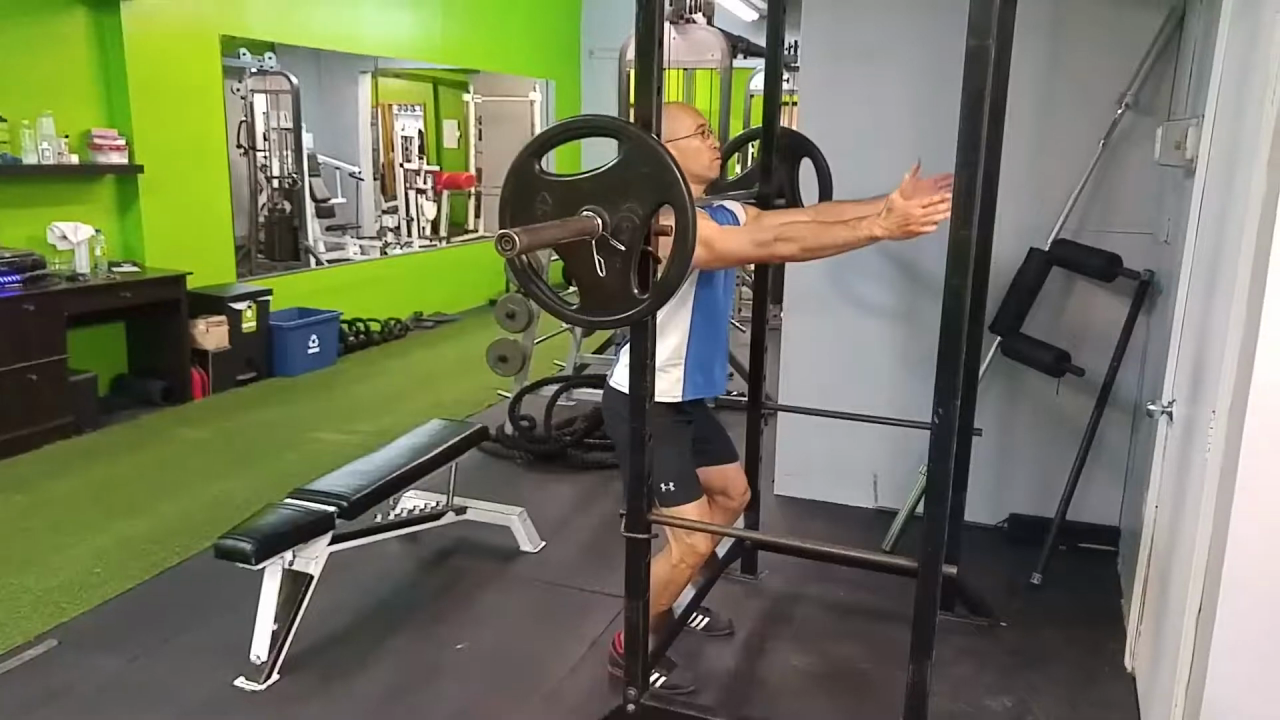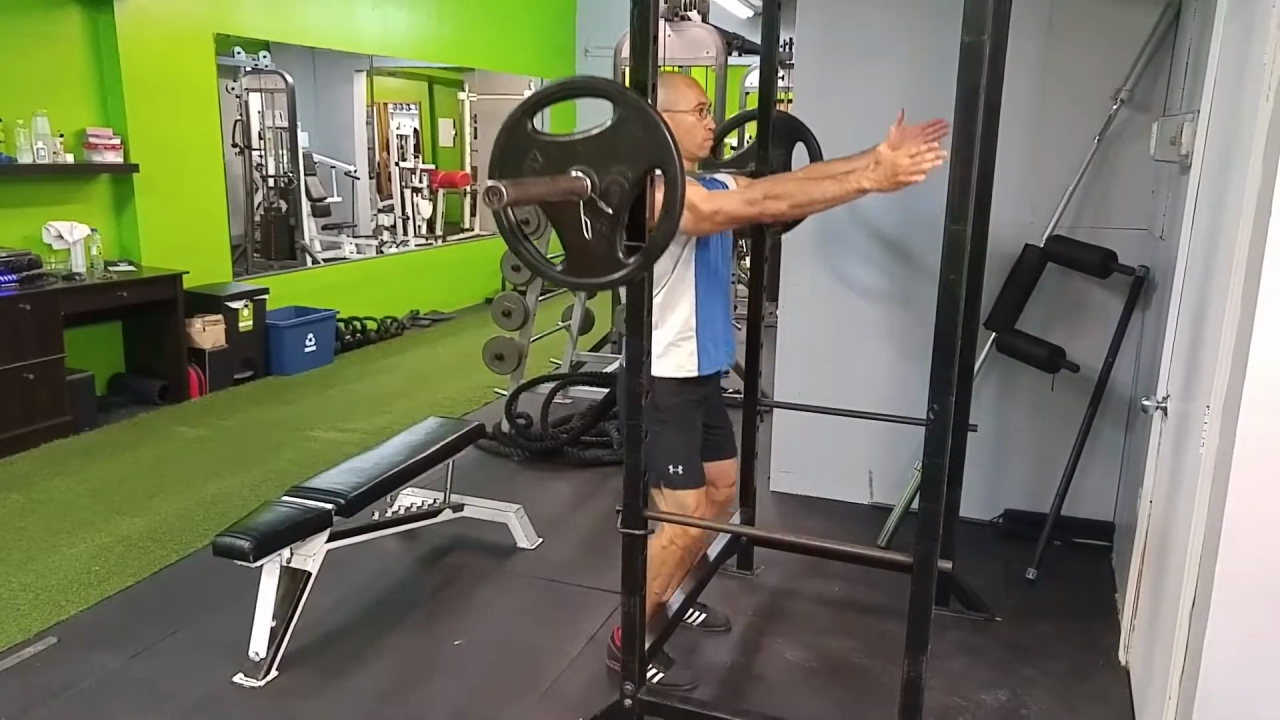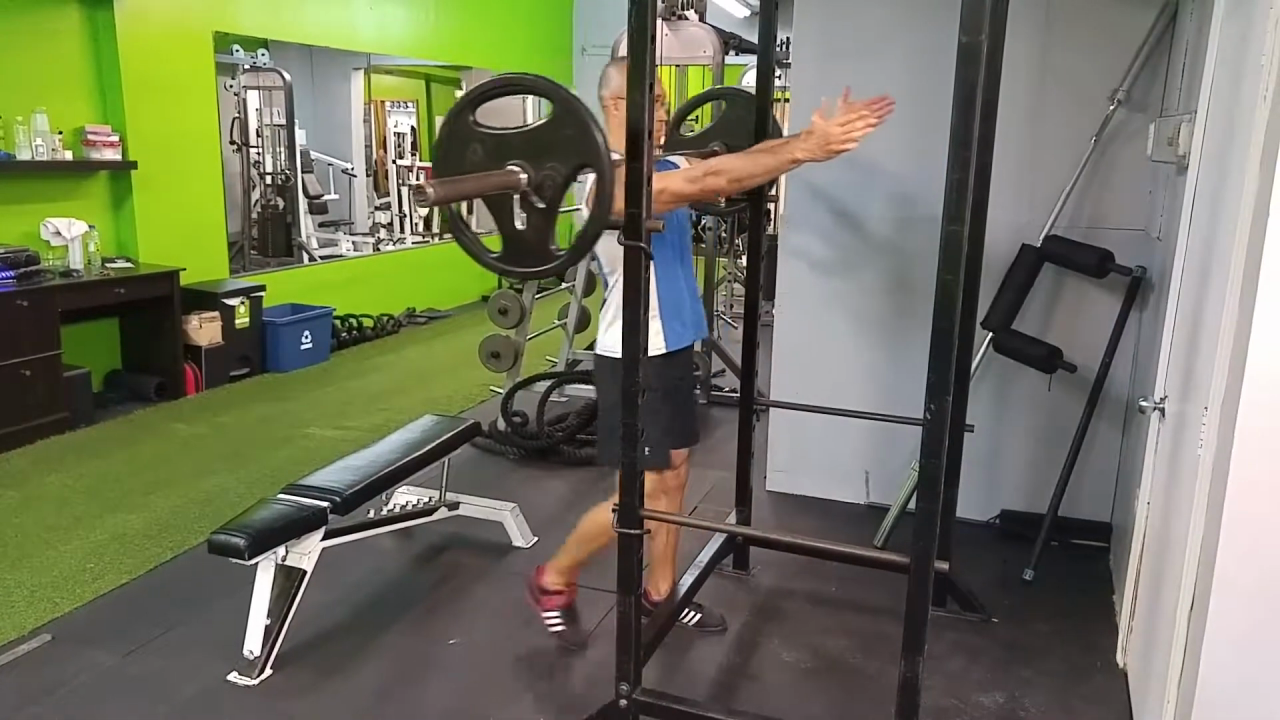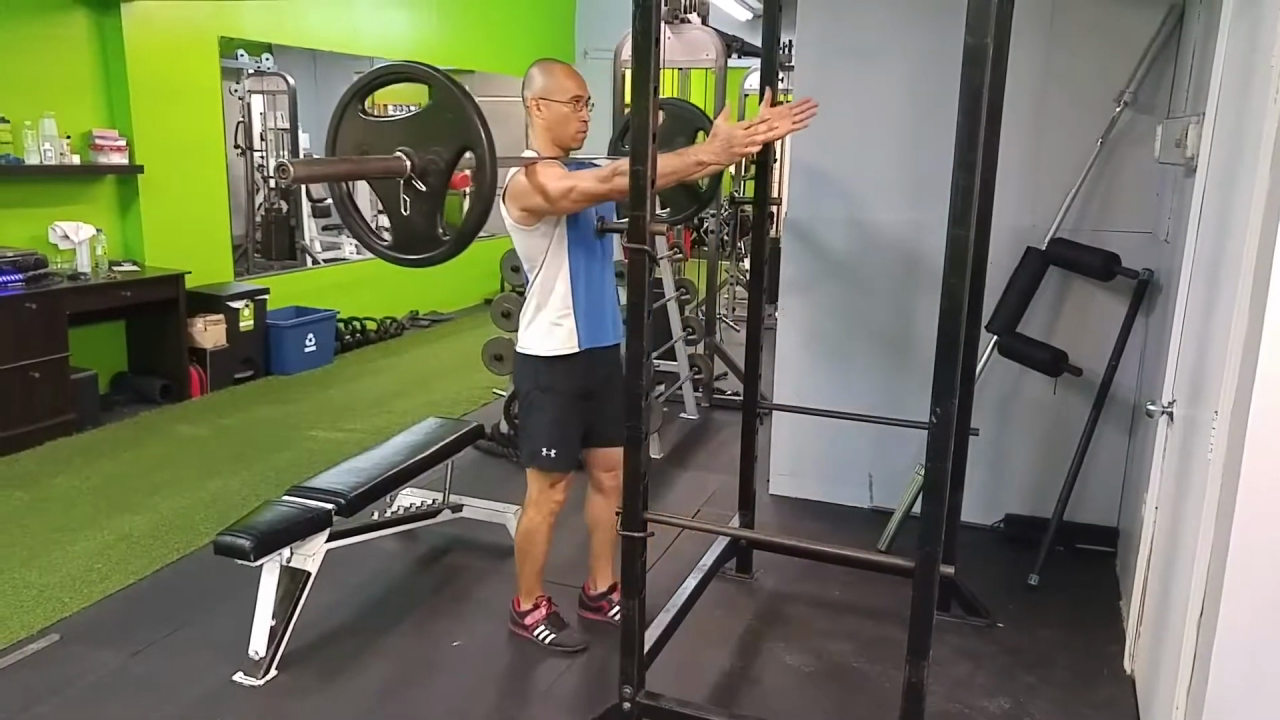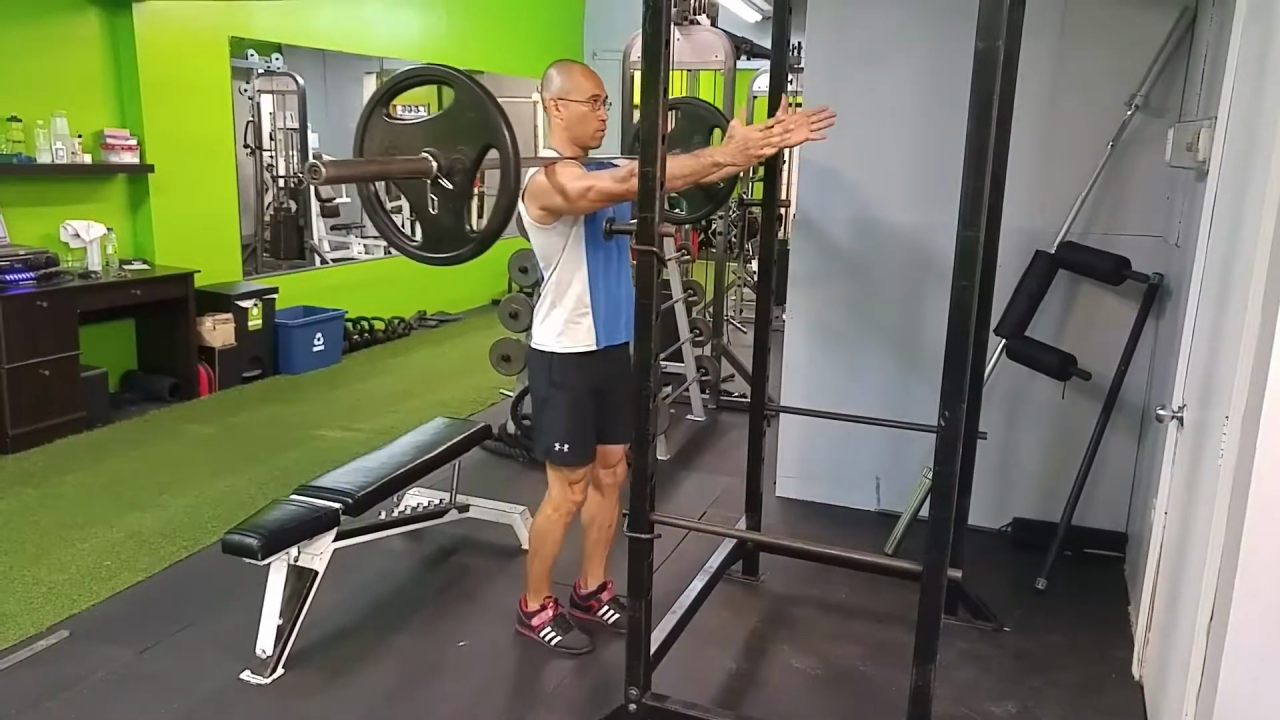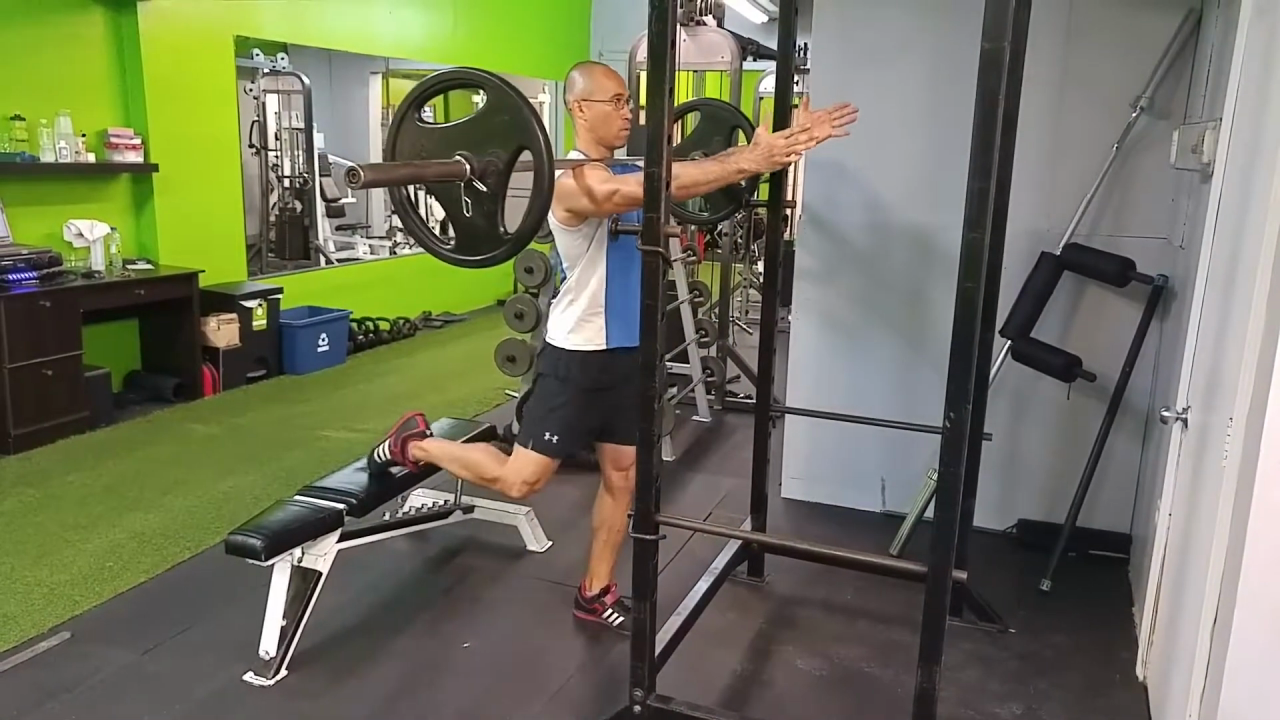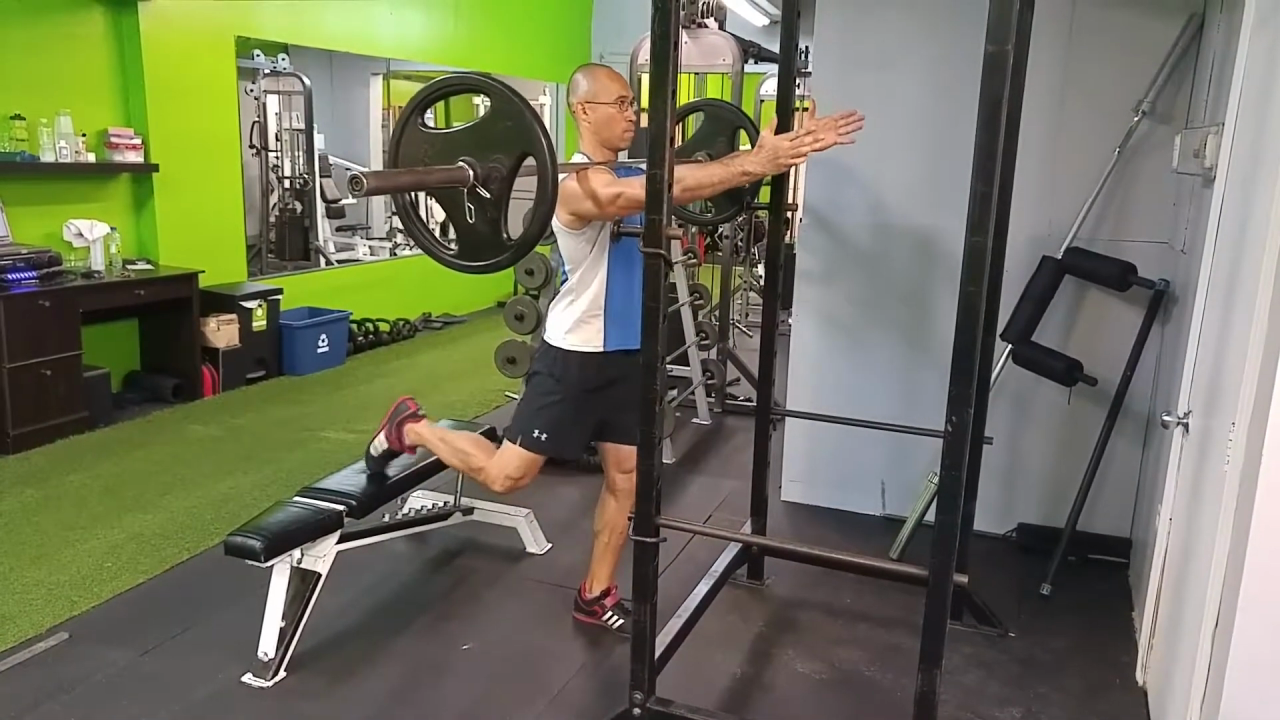
dt=0.7s
person 1, frame 1
left shoulder: (725, 214)
left elbow: (800, 219)
right elbow: (775, 246)
left wrist: (891, 203)
right wrist: (880, 228)
left hip: (687, 397)
right hip: (645, 402)
left knee: (732, 495)
right knee: (692, 539)
left ankle: (669, 601)
right ankle: (630, 647)
person 1, frame 2
left shoulder: (714, 186)
right shoulder: (664, 194)
left elbow: (788, 183)
right elbow: (766, 207)
left wrist: (877, 157)
right wrist: (870, 181)
left hip: (701, 373)
right hip: (663, 380)
left knee: (719, 492)
right knee: (682, 517)
left ankle: (666, 596)
right ankle: (629, 641)
person 1, frame 3
left shoulder: (666, 169)
right shoulder: (613, 182)
left elbow: (717, 174)
right elbow: (707, 183)
left wrist: (817, 137)
right wrist: (803, 151)
left hip: (674, 351)
right hip: (631, 361)
left knee: (672, 479)
right knee: (638, 495)
left ankle: (658, 596)
right ankle: (551, 582)
person 1, frame 4
left shoulder: (586, 174)
right shoulder: (529, 182)
left elbow: (650, 177)
right elbow: (613, 183)
left wrist: (749, 140)
right wrist: (707, 152)
left hip: (600, 349)
right hip: (550, 359)
left knee: (610, 476)
right knee: (548, 492)
left ankle: (600, 591)
right ankle: (528, 607)
person 1, frame 5
left shoulder: (603, 173)
right shoulder: (548, 182)
left elbow: (682, 176)
right elbow: (629, 183)
left wrist: (763, 146)
right wrist: (723, 154)
left hip: (610, 348)
right hip: (565, 356)
left knee: (611, 474)
right knee: (568, 491)
left ankle: (591, 590)
right ankle: (535, 607)
person 1, frame 6
left shoulder: (626, 171)
right shoulder: (576, 182)
right elbow: (653, 188)
left wrist: (787, 142)
right wrist: (748, 162)
left hip: (625, 349)
right hip: (577, 354)
left knee: (622, 476)
right knee: (519, 479)
left ankle: (596, 593)
right ankle: (414, 444)
person 1, frame 7
left shoulder: (631, 175)
right shoulder: (579, 185)
left elbow: (676, 183)
left wrist: (788, 147)
right wrist: (753, 164)
left hip: (625, 353)
right hip: (574, 355)
left knee: (626, 478)
right knee: (506, 473)
left ankle: (596, 595)
right ankle: (409, 429)
